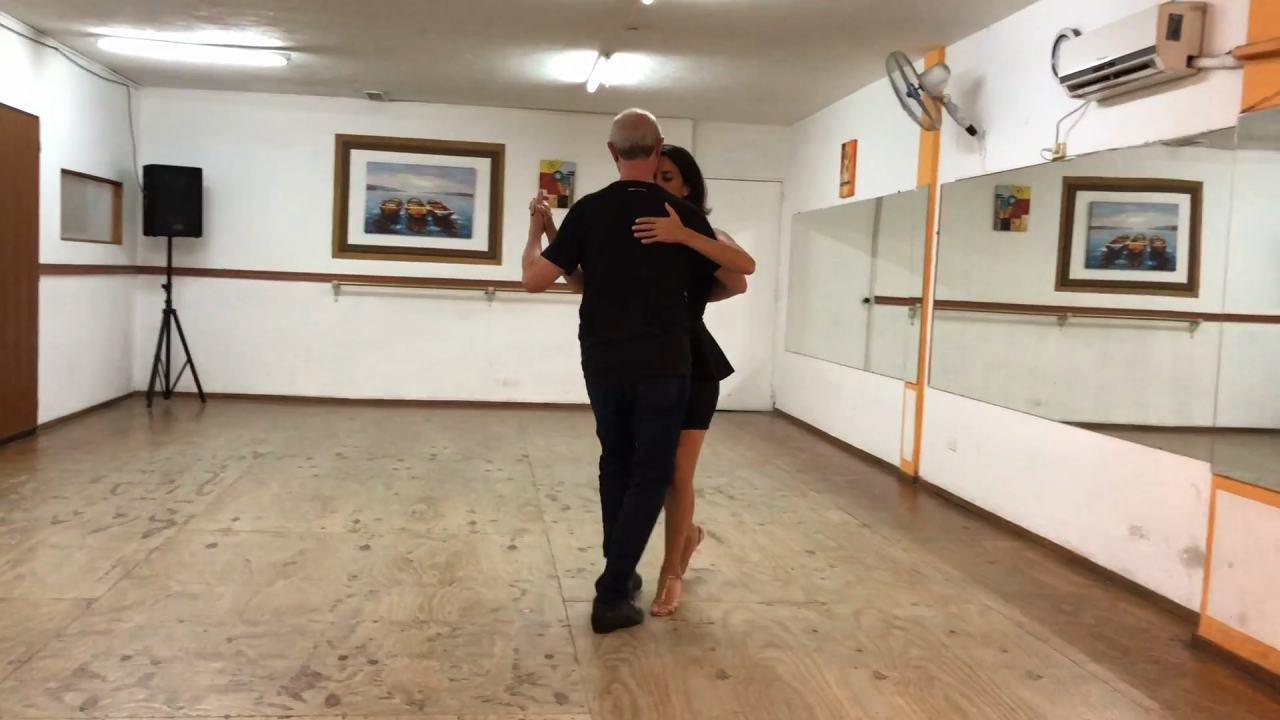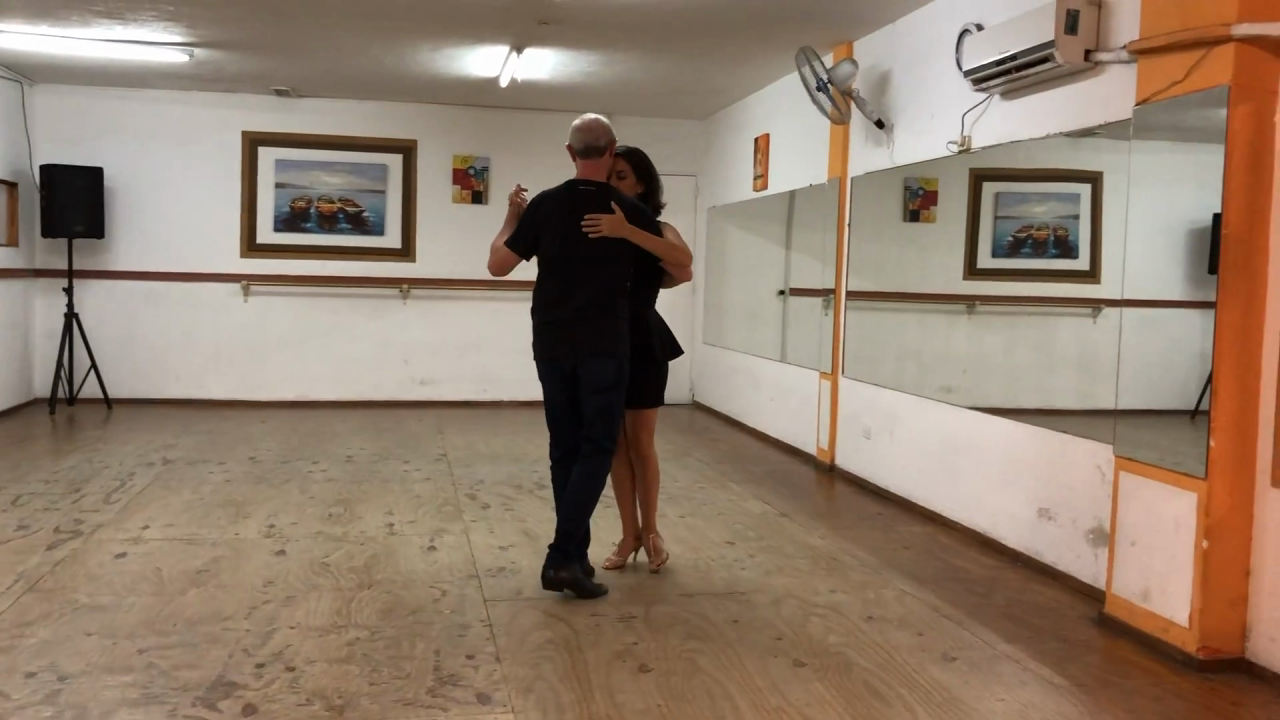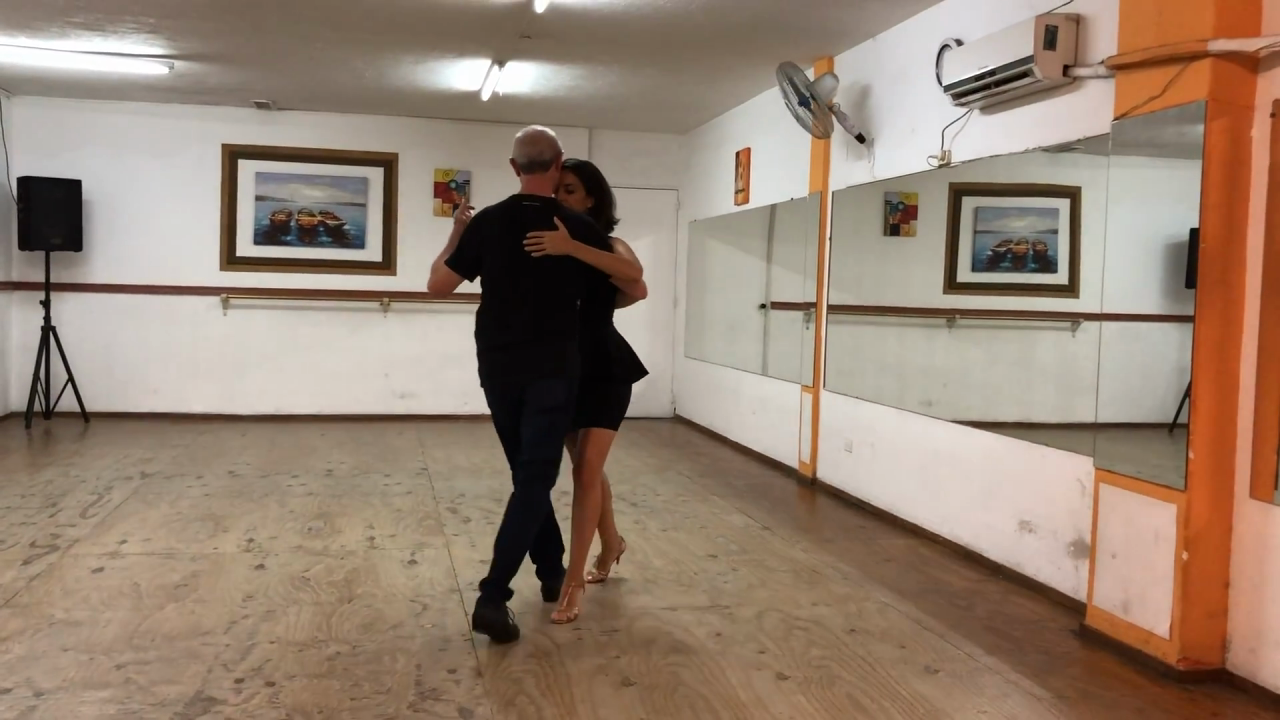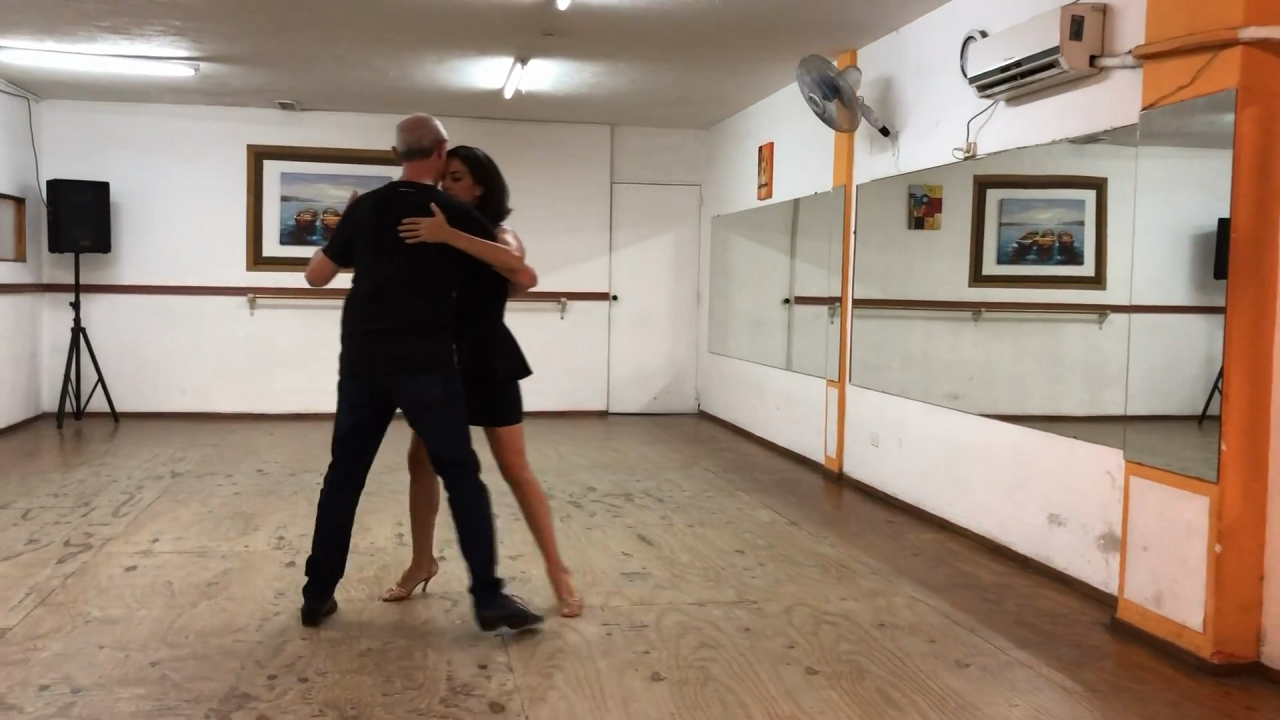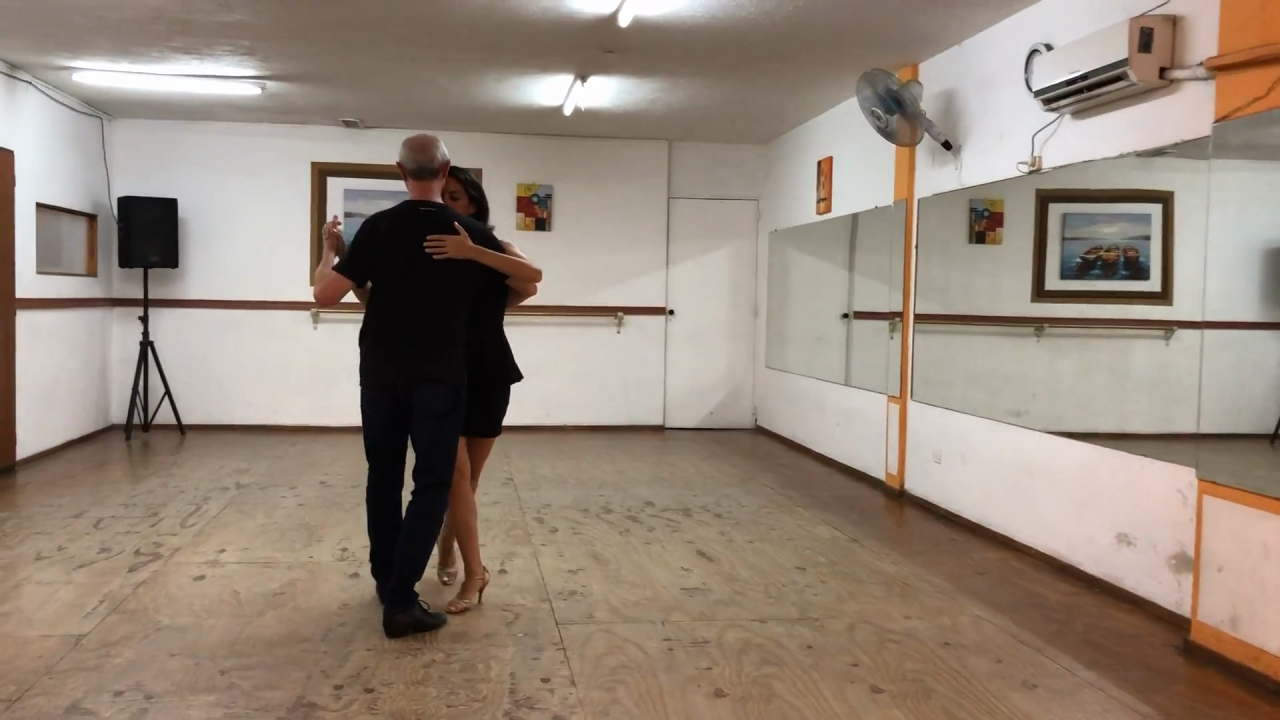
dt=1s
person 1, frame 1
left shoulder: (589, 211)
right shoulder: (683, 214)
left elbow: (535, 279)
left wrist: (537, 228)
right wrist: (692, 293)
left hip: (604, 364)
right hip: (662, 366)
left knee: (616, 465)
right knee: (649, 475)
left ankle: (618, 569)
right ankle: (612, 595)
person 1, frame 2
left shoulder: (545, 205)
right shoulder: (630, 212)
left elbow: (498, 265)
left wrist: (512, 217)
left hip: (552, 347)
right hip: (604, 349)
left knee: (565, 449)
right knee: (595, 449)
left ankle: (573, 555)
right ankle: (563, 556)
person 1, frame 3
left shoulder: (488, 222)
right shoulder: (577, 228)
left elbow: (438, 286)
right elbow: (630, 280)
left wrist: (456, 236)
left hip: (498, 369)
right hip: (552, 370)
left knee: (527, 471)
right knee: (535, 476)
left ankle: (551, 573)
right ankle: (492, 597)
person 1, frame 4
left shoulder: (365, 208)
right shoulder: (456, 216)
left elbow: (316, 275)
right wrist: (502, 242)
left hip: (361, 364)
right hip: (425, 366)
left knee: (345, 473)
right knee: (460, 474)
left ankle: (318, 593)
right ankle: (488, 595)
person 1, frame 5
left shoulder: (380, 227)
right shoulder: (472, 234)
left elbow: (326, 294)
left wrist: (330, 251)
left hip: (381, 374)
right hip: (438, 377)
left knee: (384, 475)
right knee: (432, 484)
left ankle: (387, 580)
right ankle: (401, 601)
person 2, frame 1
left shoulder: (706, 238)
right shoulder: (630, 237)
left elbow: (745, 268)
right elbow: (583, 282)
left wrist: (682, 235)
right wrist: (549, 228)
left hip: (692, 364)
left knee: (677, 472)
left ankle: (672, 572)
right ankle: (688, 534)
person 2, frame 2
left shoulder: (656, 231)
right shoulder: (594, 228)
left elbow: (683, 262)
left wrist: (627, 231)
left hip: (643, 346)
left knee: (641, 444)
right knee: (615, 444)
left ankle: (650, 531)
right ankle: (629, 535)
person 2, frame 3
left shoulder: (609, 246)
right shoulder: (541, 246)
left elbow: (635, 279)
left wrist: (572, 248)
left hip: (605, 370)
left knee: (588, 470)
right knee: (585, 470)
left ankle: (572, 580)
right ankle: (610, 544)
person 2, frame 4
left shoulder: (498, 234)
right shoulder: (435, 235)
left elbow: (512, 263)
left wrist: (448, 235)
left hip: (489, 363)
left knee: (514, 469)
right knee: (422, 462)
left ankle: (556, 569)
right ankle: (422, 562)
person 2, frame 5
right shoulder: (423, 254)
left elbow: (532, 277)
left wrist: (472, 252)
left hip: (488, 374)
left knee: (469, 474)
right knee: (456, 471)
left ankle: (448, 548)
right ankle: (474, 570)
